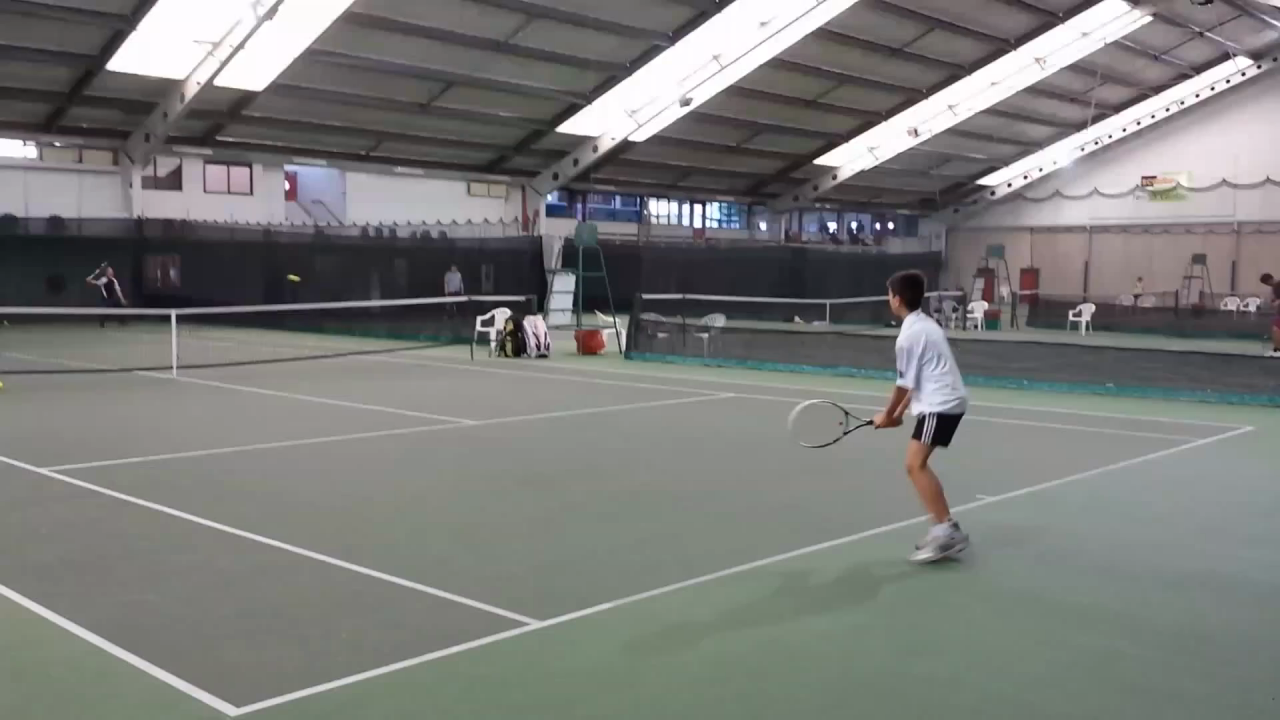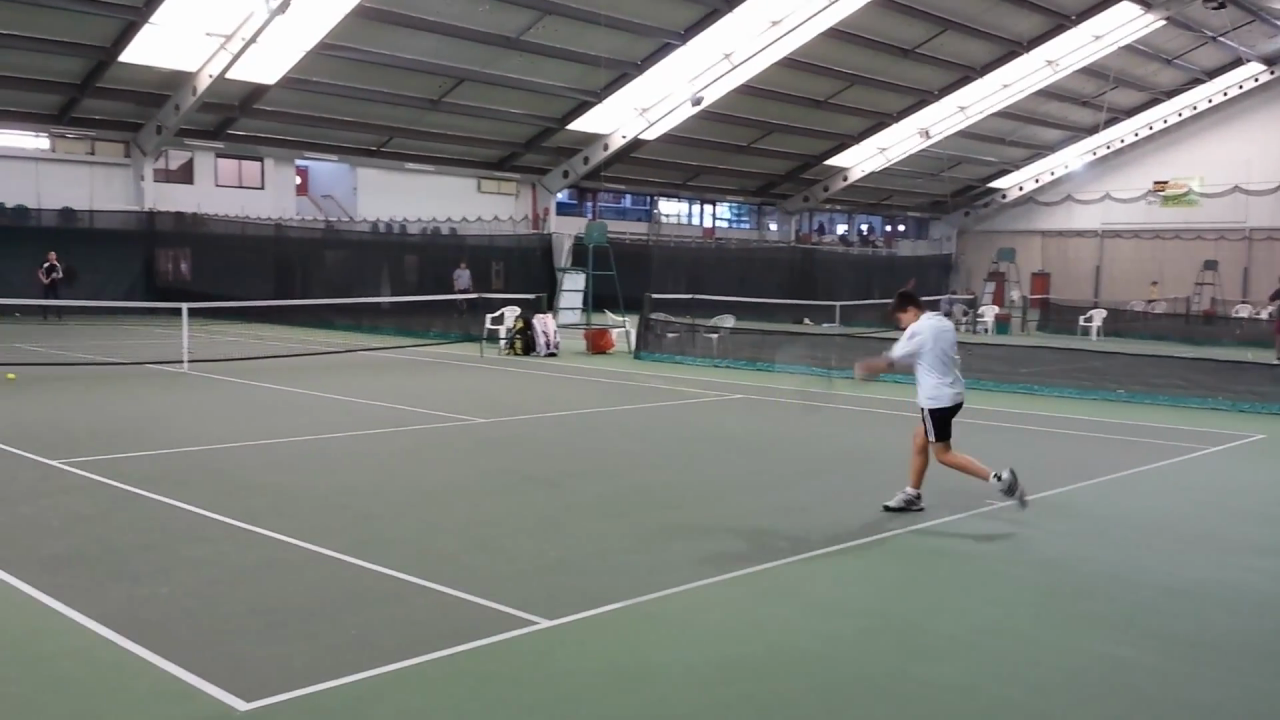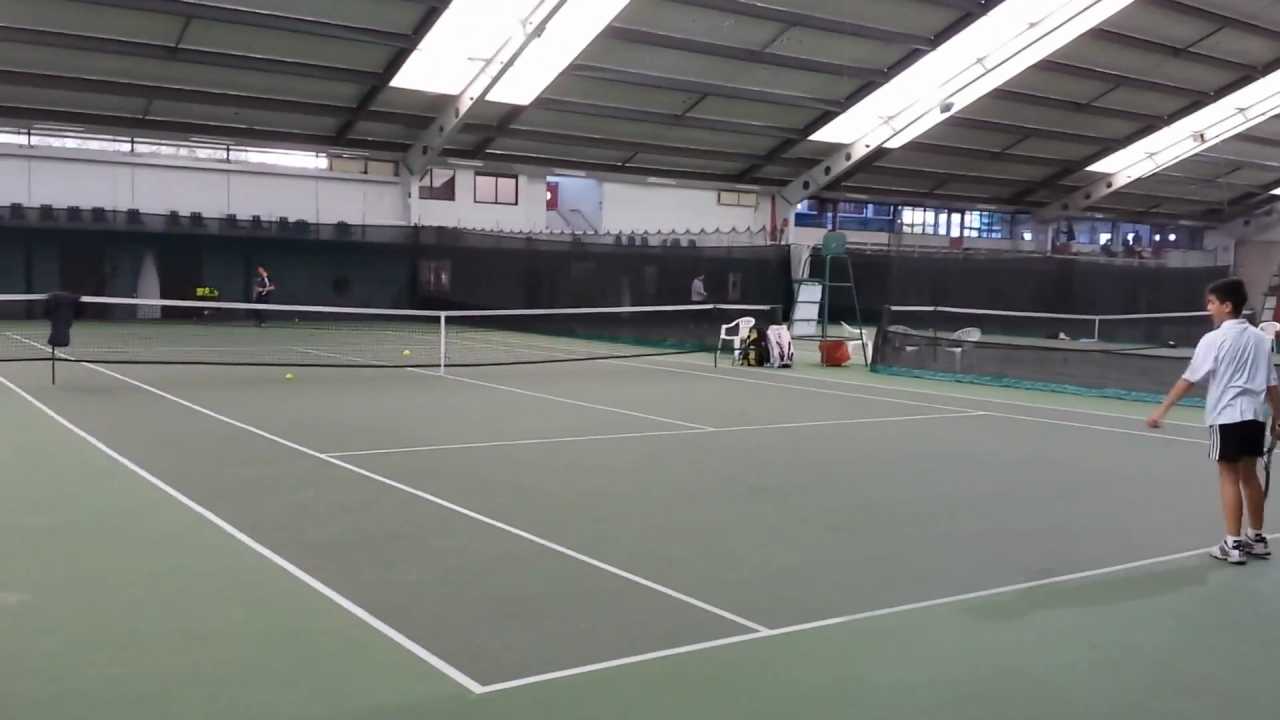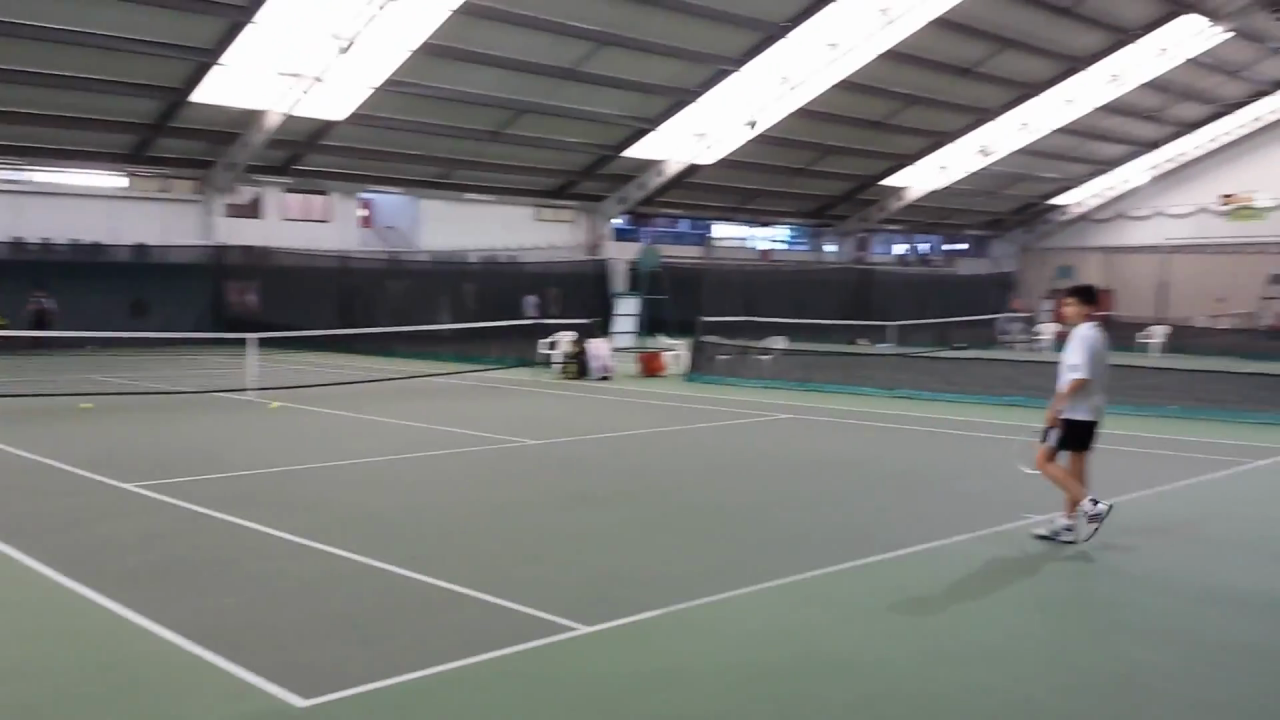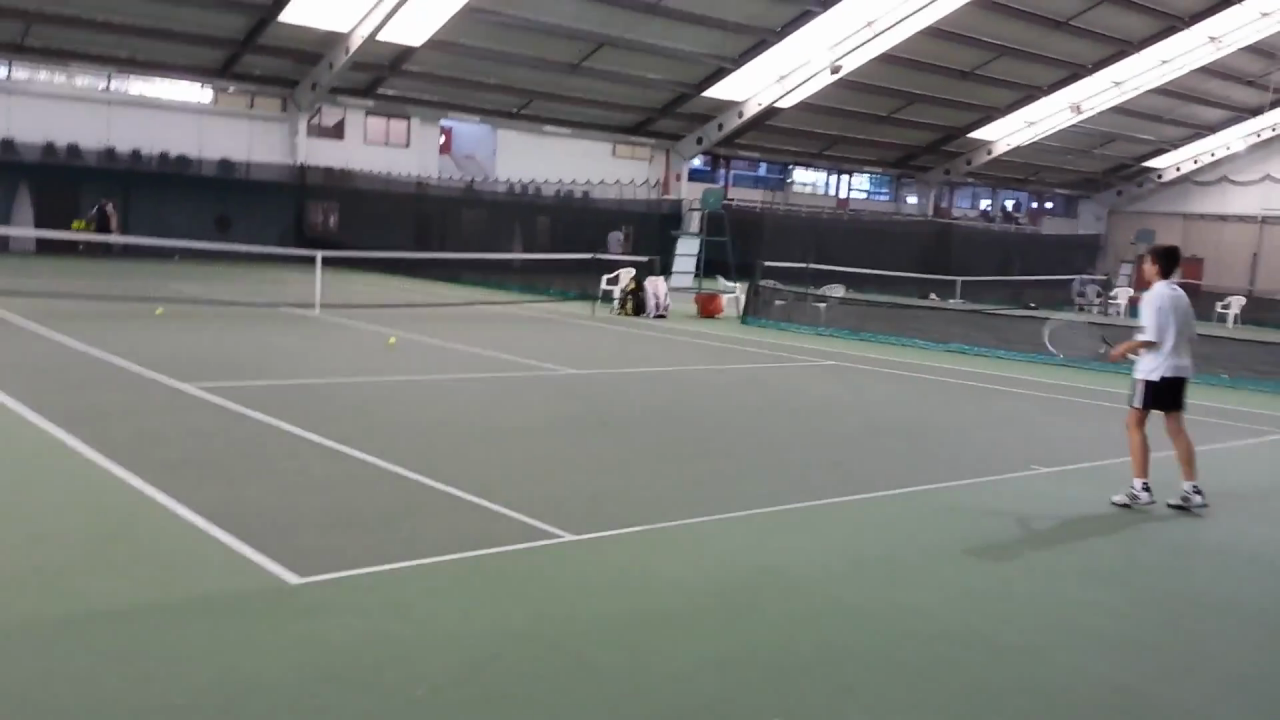
dt=1s
person 1, frame 1
left shoulder: (909, 336)
right shoulder: (925, 325)
left elbow: (905, 384)
left wrist: (887, 413)
right wrist: (899, 411)
left hip: (940, 406)
right hip: (947, 402)
left knee: (914, 465)
right knee: (917, 463)
left ankle: (946, 532)
right ankle: (944, 526)
person 1, frame 2
left shoulder: (917, 331)
right shoulder: (945, 323)
left elbow: (893, 360)
left wrist: (868, 368)
left hip: (937, 399)
right hip: (951, 395)
left knee: (943, 453)
right knee: (920, 441)
left ankle: (999, 477)
right ankle: (912, 494)
person 1, frame 3
left shoulder: (1215, 339)
left elbow: (1190, 378)
left wrist: (1162, 409)
left hip: (1227, 416)
right hip: (1256, 415)
left knee: (1229, 479)
right knee: (1249, 475)
left ankle: (1234, 545)
right ankle: (1257, 538)
person 1, frame 4
left shoulder: (1080, 337)
right shoulder: (1099, 336)
left elbow: (1079, 379)
left wrist: (1054, 406)
left hip: (1072, 412)
right hip: (1090, 413)
left knee: (1044, 461)
right knee: (1076, 469)
left ankle: (1090, 506)
right ankle: (1065, 525)
person 1, frame 5
left shoulder: (1153, 296)
right shoulder: (1181, 296)
left elbow: (1149, 338)
right elbow: (1188, 336)
left wrist: (1124, 348)
left hip: (1154, 371)
right hip: (1178, 371)
left knee: (1134, 424)
right knee: (1176, 429)
left ankle: (1140, 488)
right ankle: (1192, 490)
